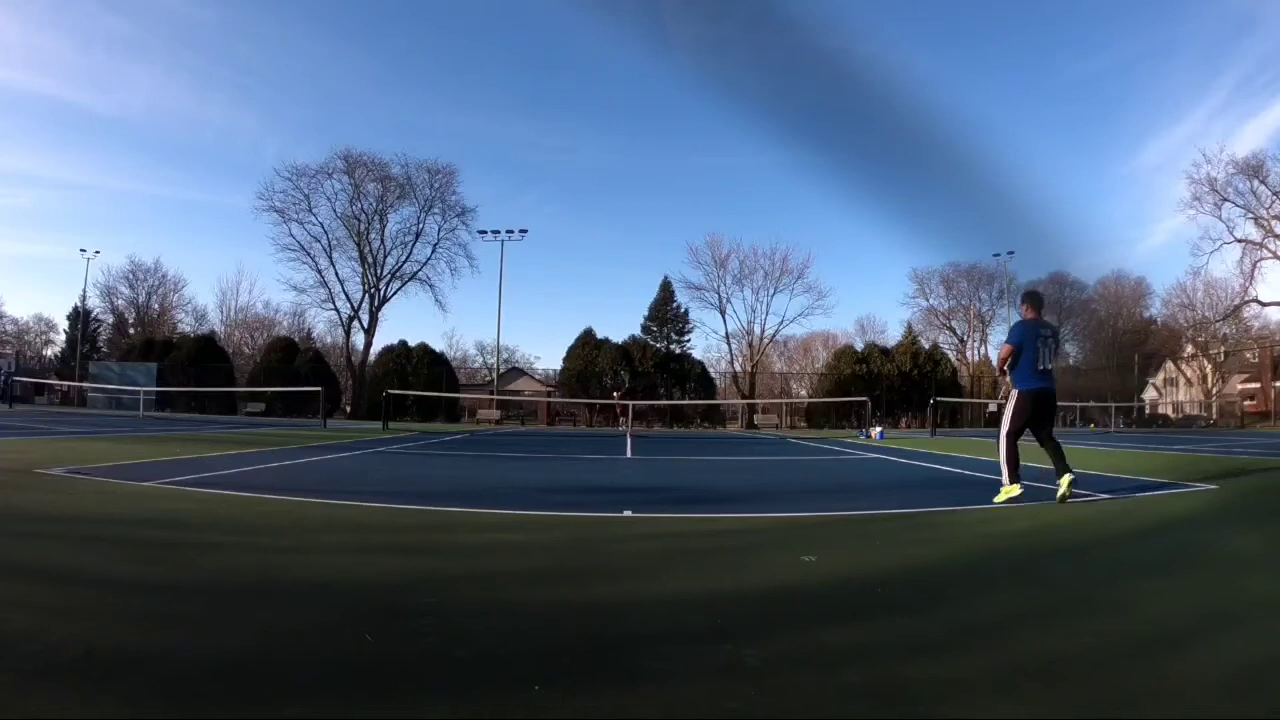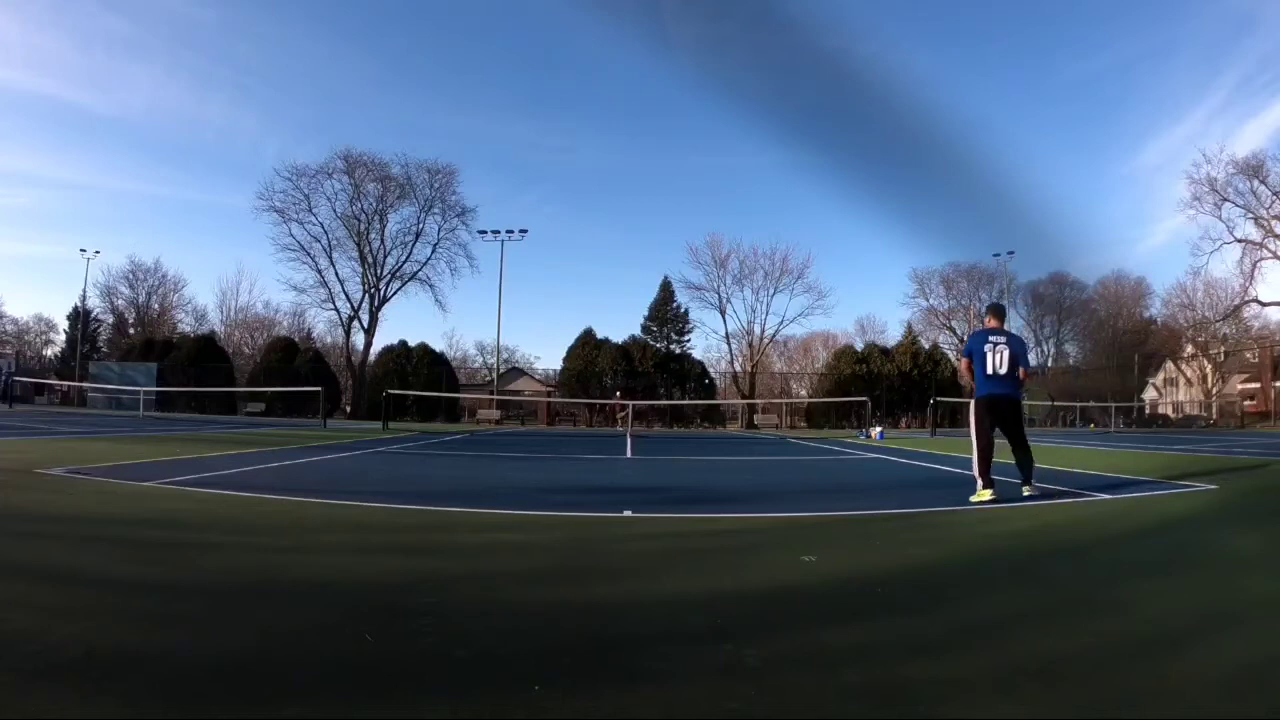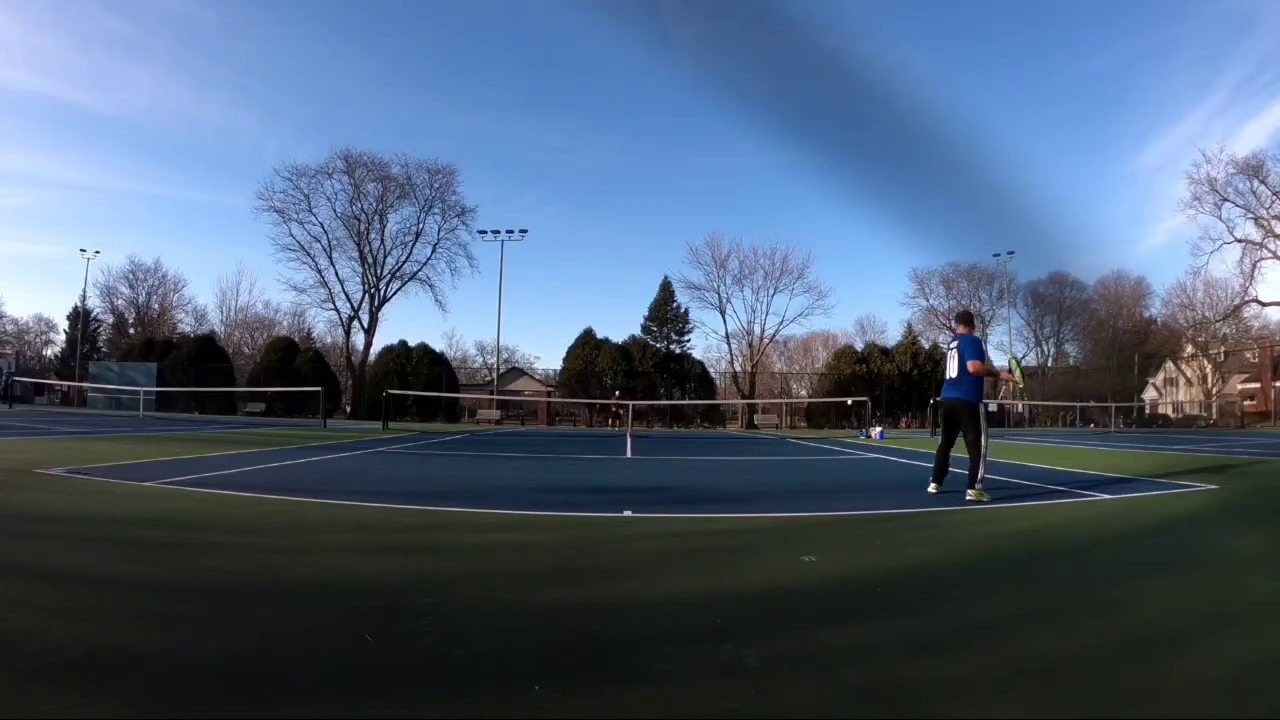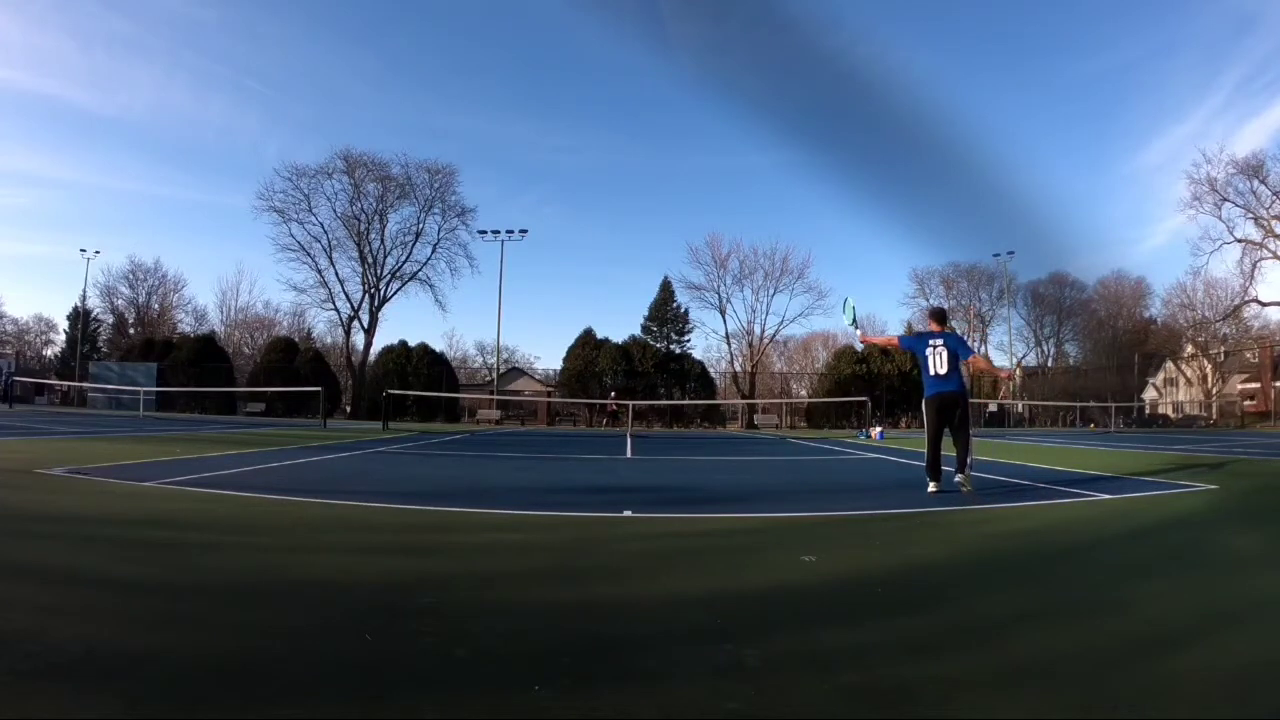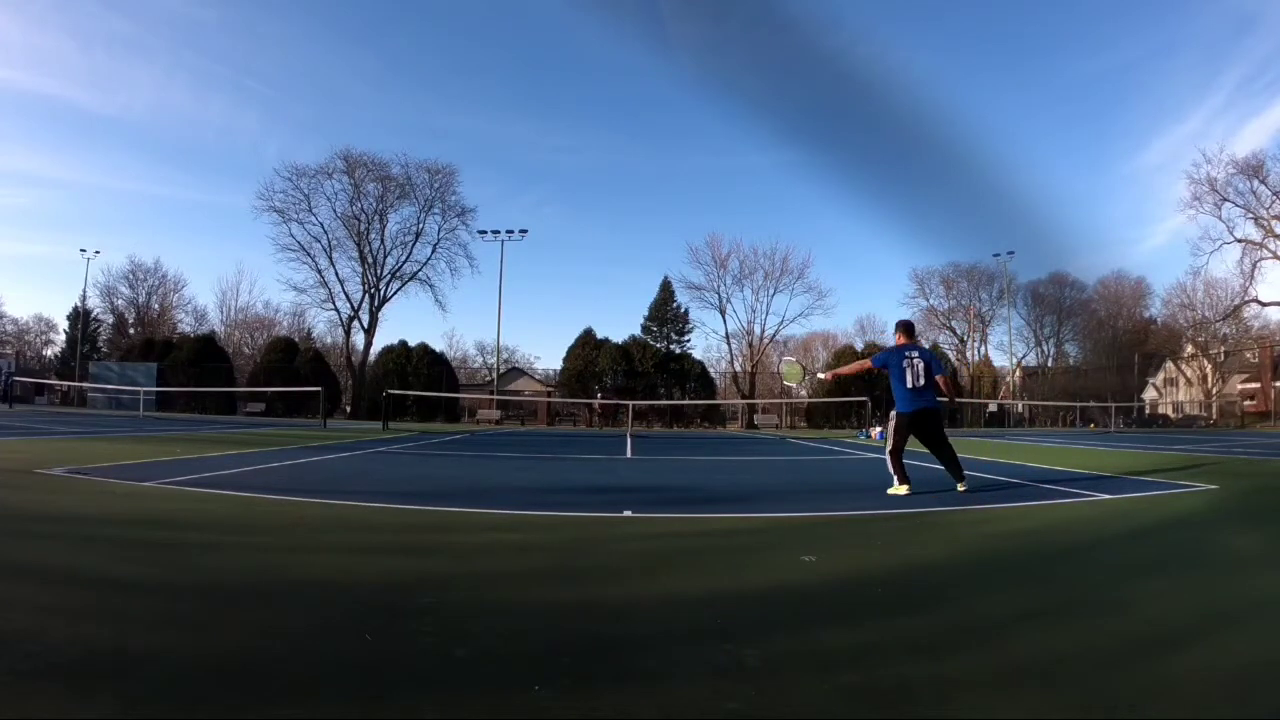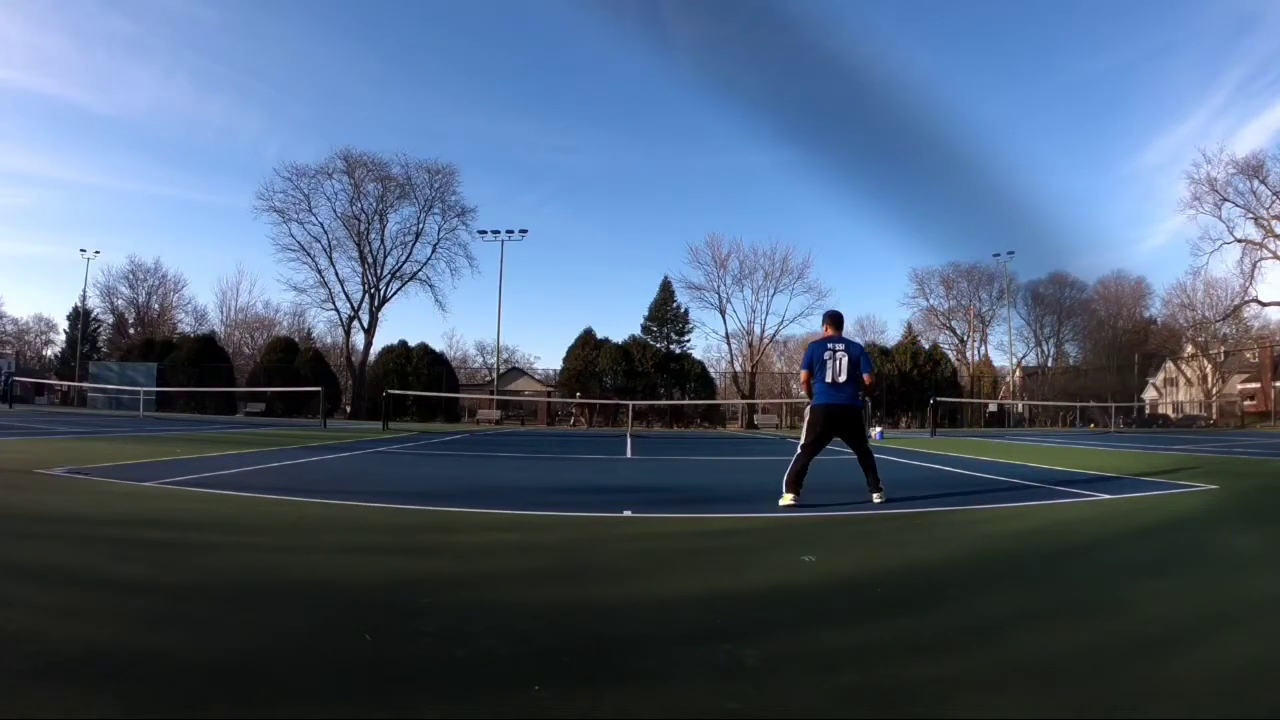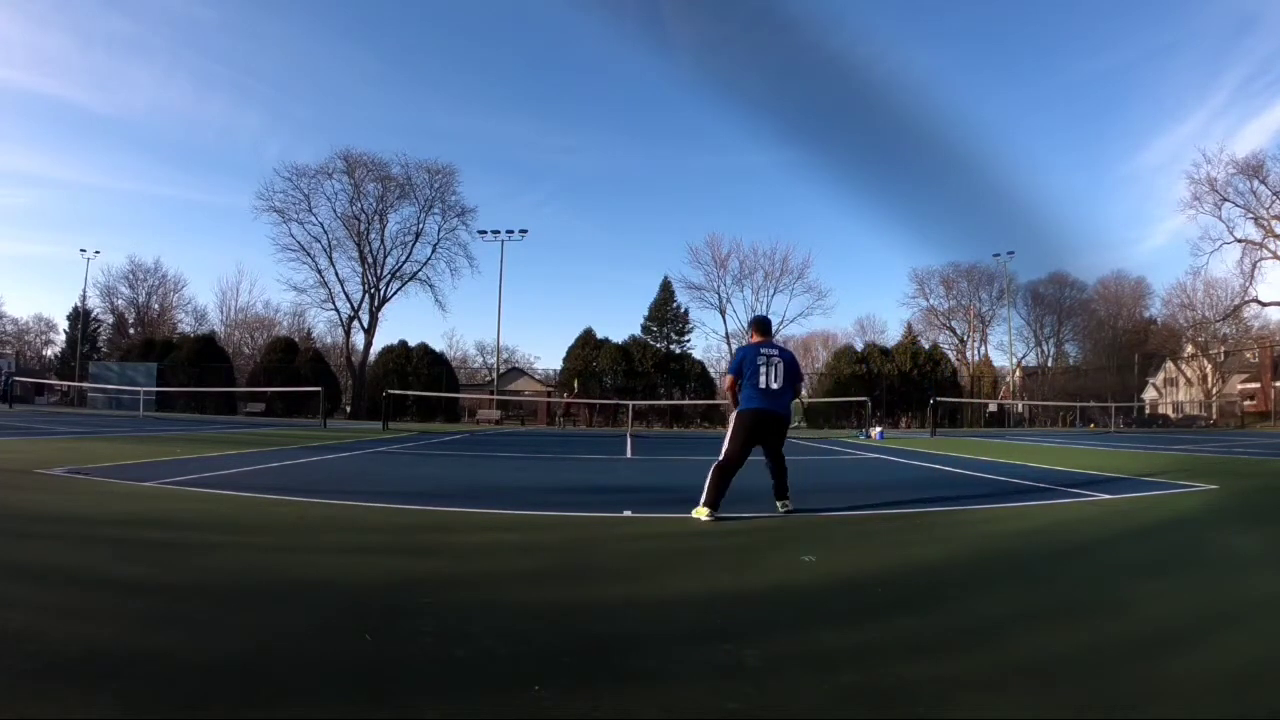
dt=0.5s
person 1, frame 1
left shoulder: (1022, 327)
right shoulder: (1052, 331)
left elbow: (1004, 354)
left wrist: (1001, 368)
left hip: (1025, 393)
right hip: (1047, 391)
left knee: (1008, 438)
right knee: (1047, 437)
left ankle: (1011, 484)
right ankle: (1065, 475)
person 1, frame 2
left shoulder: (976, 337)
right shoulder: (1017, 341)
left elbow: (965, 367)
right elbow: (1023, 374)
left hip: (984, 398)
right hip: (1011, 399)
left knee: (982, 444)
right knee: (1019, 442)
left ankle: (985, 488)
right ankle: (1028, 484)
person 1, frame 3
left shoulder: (953, 343)
right shoulder: (972, 341)
right elbow: (974, 367)
left wrist: (997, 373)
right wrist: (1000, 374)
left hip: (946, 400)
right hip: (968, 401)
left knee: (945, 444)
right knee: (976, 446)
left ankle: (935, 482)
right ankle: (974, 488)
person 1, frame 4
left shoulder: (919, 339)
right shoulder: (955, 339)
left elbow: (892, 341)
right elbow: (974, 360)
left wrist: (867, 339)
right wrist: (999, 372)
left hip: (932, 397)
right hip: (956, 395)
left knee: (933, 441)
right knee: (962, 438)
left ankle: (933, 481)
right ankle: (962, 474)
person 1, frame 5
left shoulder: (891, 353)
right shoulder: (927, 354)
left elbow: (863, 365)
right elbow: (942, 380)
left wrist: (835, 372)
right wrist: (951, 397)
left hip: (904, 411)
right hip: (929, 410)
left knee: (893, 449)
right knee: (942, 447)
left ankle: (902, 484)
right ankle: (960, 481)
person 1, frame 6
left shoulder: (814, 347)
right shoulder: (857, 348)
left elbow: (804, 379)
right elbow: (868, 380)
left wrist: (812, 398)
left hip: (822, 407)
right hip: (850, 408)
left knee: (805, 451)
right knee: (863, 450)
left ankle: (790, 493)
right ankle: (876, 491)
person 1, frame 7
left shoulder: (744, 352)
right shoulder: (787, 355)
left elbow: (729, 385)
right elbow: (798, 389)
left wrist: (738, 406)
left hip: (749, 412)
right hip: (780, 416)
left knee: (727, 462)
right knee: (775, 458)
left ankle: (707, 506)
right ankle: (783, 500)
